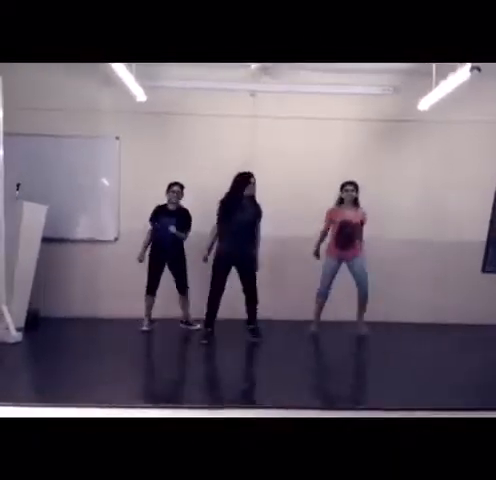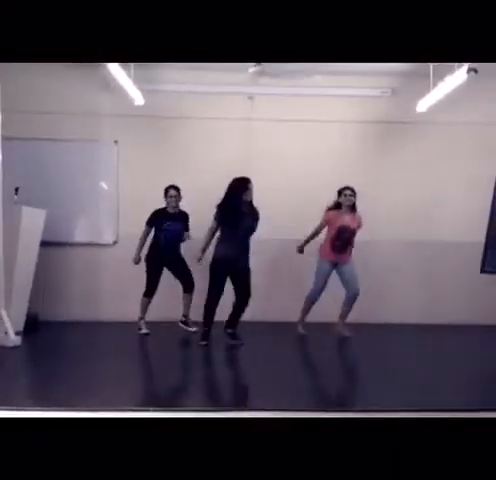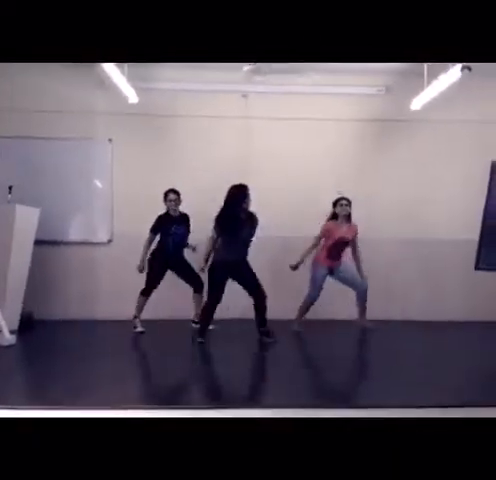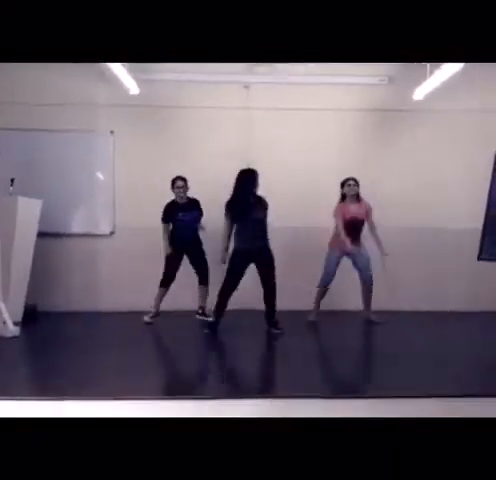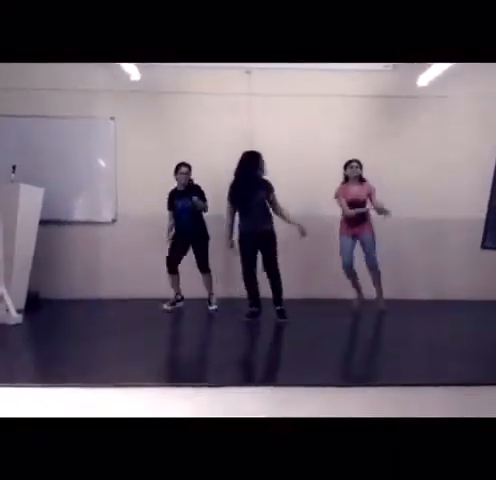
dt=0.2s
person 1, frame 1
left shoulder: (254, 208)
right shoulder: (227, 204)
left elbow: (256, 233)
right elbow: (218, 228)
left wrist: (255, 258)
right wrist: (208, 249)
left hip: (245, 255)
right hip: (224, 253)
left knee: (250, 290)
right knee: (216, 291)
left ankle: (252, 325)
right ankle: (209, 329)
person 1, frame 2
left shoulder: (252, 212)
right shoulder: (225, 209)
right elbow: (212, 230)
right wrist: (202, 251)
left hip: (240, 260)
right hip: (221, 258)
left knee: (244, 296)
right knee: (214, 295)
left ankle: (230, 329)
right ankle: (206, 330)
person 1, frame 3
left shoulder: (251, 219)
right shoulder: (223, 217)
right elbow: (214, 239)
right wrist: (205, 261)
left hip: (240, 263)
right hip: (220, 264)
left knee: (259, 295)
right knee: (213, 299)
left ankle: (263, 329)
right ankle: (202, 329)
person 1, frame 4
left shoulder: (261, 203)
right shoulder: (233, 204)
left elbow: (263, 226)
right elbow: (228, 228)
right wrist: (224, 251)
left hip: (262, 249)
right hip: (241, 250)
left knee: (269, 285)
right knee: (229, 285)
left ankle: (271, 321)
right ankle: (216, 319)
person 1, frame 5
left shoulder: (265, 185)
right shoulder: (237, 187)
left elbow: (276, 208)
right elbow: (231, 212)
left wrist: (295, 224)
right wrist: (229, 235)
left hip: (265, 232)
right hip: (246, 234)
left knee: (272, 269)
right knee: (248, 271)
left ankle: (279, 306)
right ankle: (255, 306)
person 2, frame 1
left shoulder: (184, 213)
right shoulder: (158, 210)
left elbow: (185, 236)
right elbow: (151, 232)
left wrist: (175, 232)
right wrist: (142, 250)
left hip: (176, 254)
right hip: (157, 252)
left knee: (182, 285)
right knee: (152, 285)
left ankle: (186, 319)
right ankle: (147, 319)
person 2, frame 2
left shoulder: (183, 216)
right shoulder: (158, 214)
right elbow: (146, 233)
left wrist: (185, 236)
right wrist: (138, 253)
left hip: (174, 256)
right hip: (156, 256)
left knee: (189, 283)
right knee: (151, 288)
left ankle: (185, 318)
right ankle: (141, 321)
person 2, frame 3
left shoulder: (185, 218)
right shoulder: (162, 219)
right elbow: (150, 239)
left wrist: (188, 245)
right wrist: (142, 260)
left hip: (177, 259)
right hip: (160, 259)
left knee: (198, 283)
right knee: (149, 287)
left ankle: (197, 319)
right ankle: (136, 319)
person 2, frame 4
left shoulder: (195, 203)
right shoulder: (170, 207)
right elbow: (165, 229)
left wrist: (200, 226)
right wrist: (166, 246)
left hip: (194, 245)
right hip: (176, 246)
left knee: (203, 274)
right knee: (168, 277)
left ankle: (201, 310)
right ankle: (155, 310)
person 2, frame 5
left shoulder: (195, 189)
right shoulder: (173, 194)
left elbow: (205, 208)
right elbow: (172, 217)
left wrist: (198, 203)
right wrist: (169, 232)
left hip: (199, 233)
right hip: (181, 235)
left knee: (203, 264)
right knee: (171, 263)
left ankle: (211, 297)
right ankle: (178, 296)
person 3, frame 1
left shoulder: (361, 213)
right shoulder: (333, 211)
left elbow: (359, 236)
right elbow: (324, 231)
left wrist: (362, 256)
right wrist: (317, 248)
left hip: (354, 254)
right hip: (334, 254)
left knee: (363, 287)
right knee: (324, 288)
left ankle: (360, 321)
right ankle: (316, 322)
person 3, frame 2
left shoulder: (357, 219)
right shoulder: (331, 215)
right elbow: (317, 231)
right wrist: (303, 245)
left hip: (344, 260)
right hip: (327, 257)
left knee: (354, 291)
right knee: (317, 291)
left ankle: (341, 324)
right ankle: (300, 322)
person 3, frame 3
left shoulder: (353, 228)
right shoulder: (329, 226)
left elbow: (355, 251)
right elbow: (315, 244)
left wrist: (361, 272)
right wrist: (299, 261)
left hip: (338, 265)
right hip: (321, 263)
left knee: (362, 288)
right knee: (313, 295)
left ankle: (362, 320)
right ankle: (297, 321)
person 3, frame 4
left shoulder: (366, 207)
right shoulder: (340, 207)
left elbow: (372, 228)
right elbow: (339, 229)
left wrist: (381, 247)
right wrist: (348, 245)
left hip: (357, 247)
right hip: (339, 246)
left knee: (367, 279)
right knee: (326, 279)
left ankle: (367, 312)
right ankle: (315, 310)
person 3, frame 5
left shoulder: (368, 187)
right shoulder: (341, 189)
left elbow: (376, 206)
right elbow: (346, 211)
left wrist: (382, 209)
right wrist: (366, 209)
left hip: (365, 229)
right hip: (347, 231)
left knee: (372, 263)
right knee: (347, 264)
left ankle: (380, 298)
right ankle: (359, 294)
